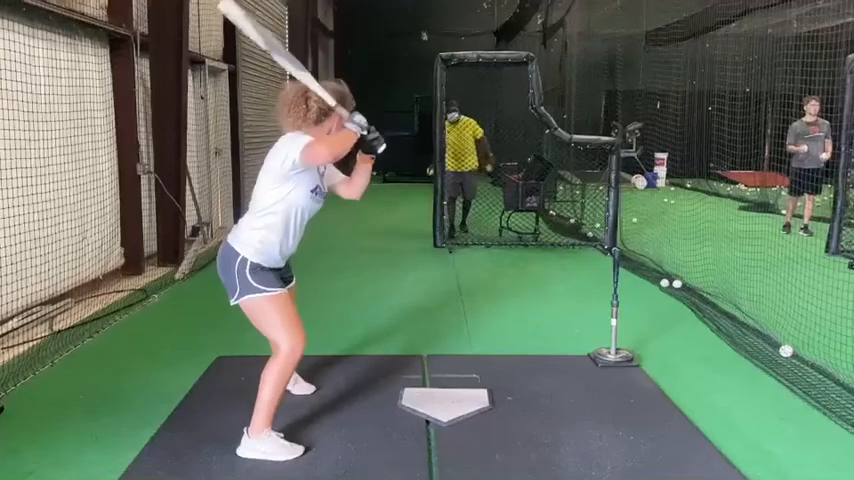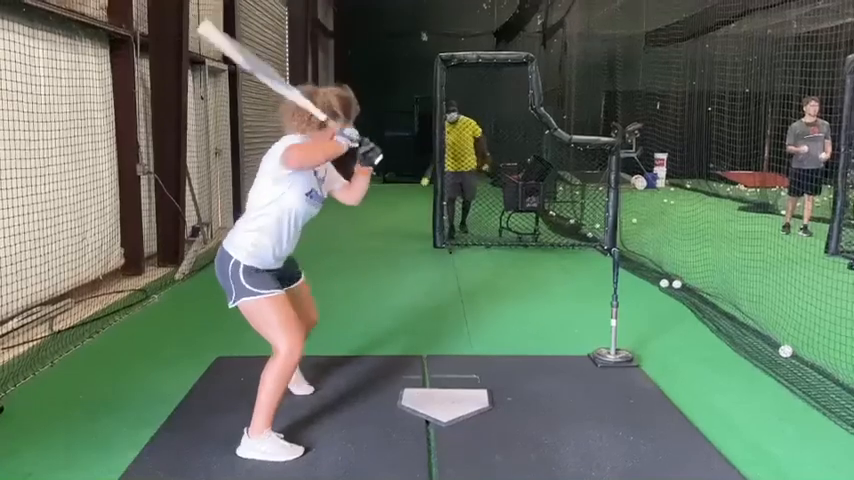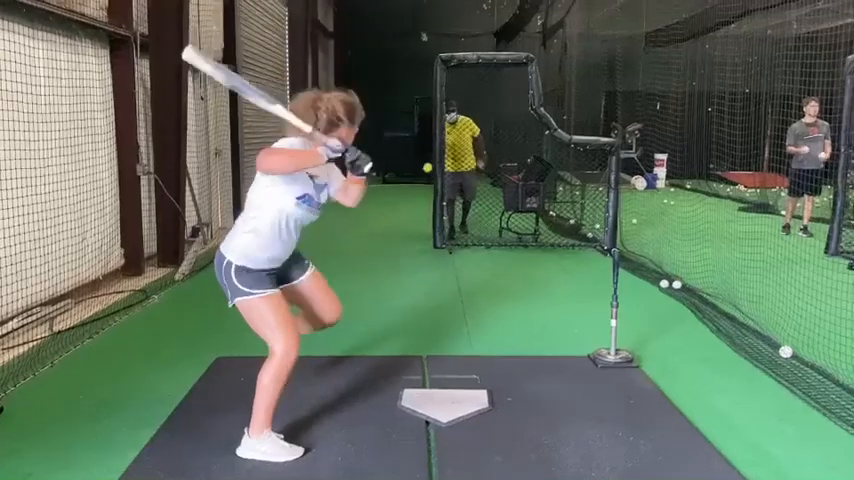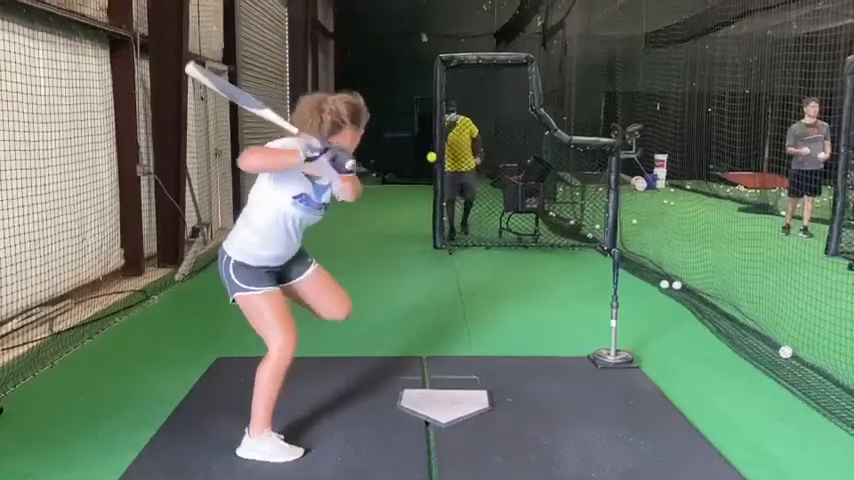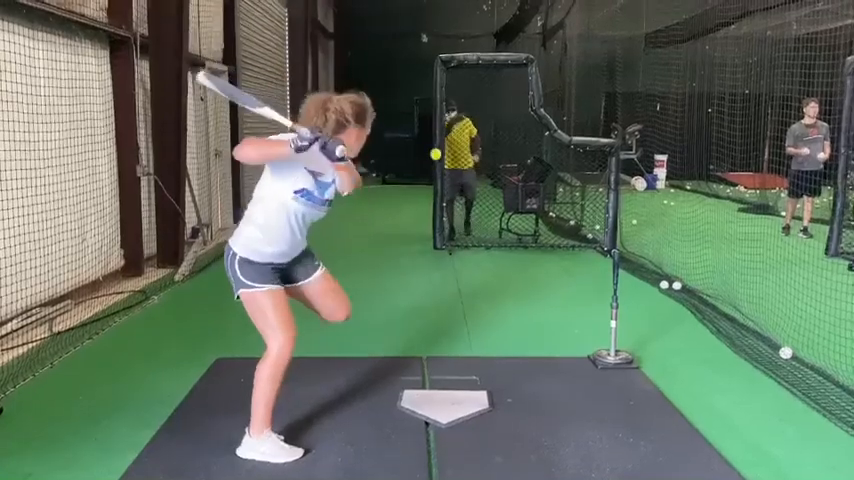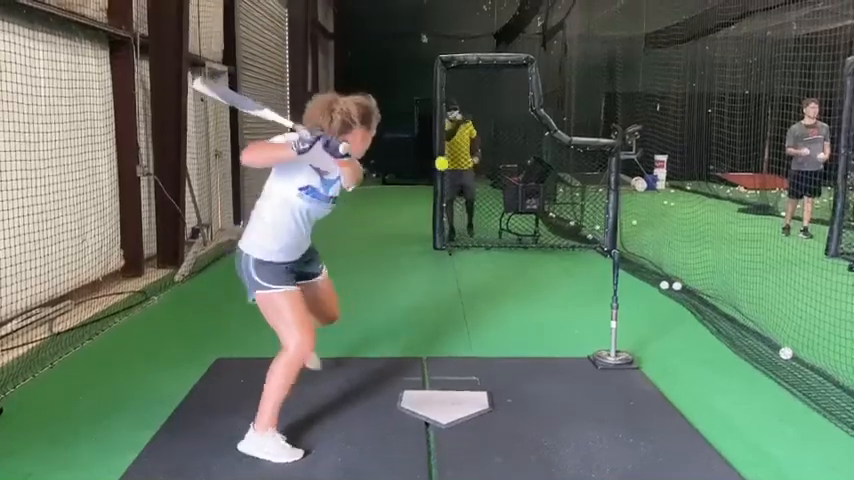
dt=0.1s
person 1, frame 1
left shoulder: (319, 159)
right shoulder: (294, 144)
left elbow: (353, 191)
right elbow: (323, 152)
left wrist: (368, 151)
right wrist: (354, 132)
left hip: (273, 259)
right hip: (246, 261)
left knee: (289, 330)
right knee: (291, 343)
left ankle: (284, 376)
right ankle: (257, 437)
person 1, frame 2
left shoulder: (319, 164)
right shoulder: (292, 146)
left elbow: (352, 196)
right elbow: (301, 159)
left wrist: (365, 163)
right wrist: (343, 141)
left hip: (275, 260)
right hip: (243, 263)
left knee: (307, 322)
right knee: (289, 345)
left ankle: (287, 374)
right ankle: (257, 438)
person 1, frame 3
left shoulder: (329, 165)
right shoulder: (294, 148)
left elbow: (352, 199)
right elbow: (265, 162)
left wrist: (357, 171)
right wrist: (326, 153)
left hip: (283, 258)
right hip: (243, 263)
left knee: (330, 314)
right knee: (286, 346)
left ankle: (295, 317)
right ankle: (256, 437)
person 1, frame 4
left shoulder: (330, 163)
right shoulder: (290, 149)
left elbow: (350, 194)
right elbow: (247, 160)
left wrist: (345, 169)
right wrist: (305, 153)
left hip: (287, 257)
right hip: (245, 261)
left knee: (339, 310)
right knee: (283, 344)
right ankle: (257, 437)
person 1, frame 5
left shoulder: (335, 161)
right shoulder: (295, 146)
left elbow: (351, 184)
right elbow: (243, 151)
left wrist: (336, 158)
right wrist: (295, 145)
left hip: (293, 253)
right hip: (250, 257)
left knee: (340, 312)
right knee: (282, 341)
right ankle: (257, 436)
person 1, frame 6
left shoulder: (341, 159)
right shoulder: (299, 143)
left elbow: (354, 178)
right elbow: (248, 156)
left wrist: (339, 154)
right wrist: (298, 146)
left hip: (299, 253)
right hip: (262, 259)
left knee: (328, 314)
right knee: (298, 343)
right ankle: (261, 434)
person 2, frame 1
left shoulder: (825, 125)
right shoulder: (796, 126)
left elbow: (828, 142)
right elbow: (788, 146)
left wrist: (828, 153)
right wrist: (798, 149)
left hip: (816, 167)
right hip: (799, 166)
left knee: (811, 196)
right knee: (794, 196)
left ankle: (805, 226)
right ankle: (787, 223)
person 2, frame 2
left shoulder: (824, 125)
right shoulder: (795, 127)
left elbow: (828, 142)
right elbow: (788, 147)
left wrist: (827, 153)
right wrist: (798, 149)
left hip: (816, 167)
right hip: (798, 167)
left knee: (810, 197)
right knee: (793, 197)
left ankle: (804, 226)
right ankle: (787, 223)
person 2, frame 3
left shoulder: (824, 126)
right shoulder: (795, 127)
left elbow: (828, 143)
right elbow: (788, 148)
left wrist: (827, 154)
right wrist: (798, 150)
left hip: (816, 167)
right hip: (798, 167)
left knee: (810, 197)
right knee: (793, 197)
left ankle: (804, 227)
right ankle: (787, 224)
person 2, frame 4
left shoulder: (824, 126)
right shoulder: (795, 128)
left elbow: (827, 144)
right elbow: (788, 149)
left wrist: (827, 154)
right wrist: (799, 151)
left hip: (815, 168)
right hip: (798, 168)
left knee: (810, 198)
right knee: (793, 198)
left ankle: (805, 227)
right ankle: (787, 224)
person 2, frame 5
left shoulder: (824, 127)
right shoulder: (795, 128)
left elbow: (827, 144)
right elbow: (788, 149)
left wrist: (826, 155)
right wrist: (799, 151)
left hip: (816, 169)
right hip: (798, 168)
left knee: (810, 198)
right knee: (793, 198)
left ankle: (805, 228)
right ankle: (786, 225)
person 2, frame 6
left shoulder: (824, 127)
right shoulder: (795, 129)
left elbow: (827, 145)
right elbow: (788, 149)
left wrist: (826, 155)
right wrist: (799, 152)
left hip: (816, 169)
right hip: (798, 169)
left knee: (810, 199)
right knee: (793, 199)
left ankle: (805, 228)
right ankle: (786, 225)
person 3, frame 1
left shoulder: (470, 123)
right shoulder: (444, 128)
left elbow: (482, 140)
left wrist: (489, 158)
left hip: (470, 168)
right hip: (452, 169)
left knee: (469, 198)
right knee: (451, 197)
left ankle: (463, 223)
right ankle: (451, 226)
person 3, frame 2
left shoulder: (469, 123)
left elbow: (480, 139)
left wrist: (485, 157)
right wrist: (430, 170)
left hip: (469, 168)
right hip: (450, 169)
left knee: (468, 198)
right knee: (451, 198)
left ankle: (463, 223)
right ankle: (451, 227)
person 3, frame 3
left shoulder: (468, 122)
left elbow: (478, 137)
left wrist: (481, 157)
left hip: (469, 167)
right hip: (450, 169)
left knee: (468, 198)
right knee: (450, 199)
left ankle: (463, 222)
right ankle: (451, 227)
person 3, frame 4
left shoulder: (467, 122)
right shoulder: (443, 127)
left elbow: (476, 138)
left wrist: (477, 154)
right wrist: (449, 128)
left hip: (468, 167)
right hip: (450, 169)
left knee: (469, 198)
right knee: (450, 199)
left ankle: (464, 222)
right ankle: (451, 228)
person 3, frame 5
left shoulder: (466, 122)
left elbow: (475, 137)
right elbow: (444, 133)
left wrist: (476, 152)
right wrist: (453, 122)
left hip: (467, 166)
right hip: (450, 168)
left knee: (470, 197)
right knee: (449, 199)
left ankle: (467, 222)
right ankle: (451, 228)
person 3, frame 6
left shoulder: (467, 122)
right shoulder: (443, 124)
left elbow: (474, 138)
right elbow: (447, 137)
left wrist: (475, 154)
right wrist: (458, 124)
left hip: (467, 166)
right hip: (450, 168)
left knee: (470, 198)
right knee: (449, 200)
left ankle: (470, 224)
right ankle: (451, 229)
